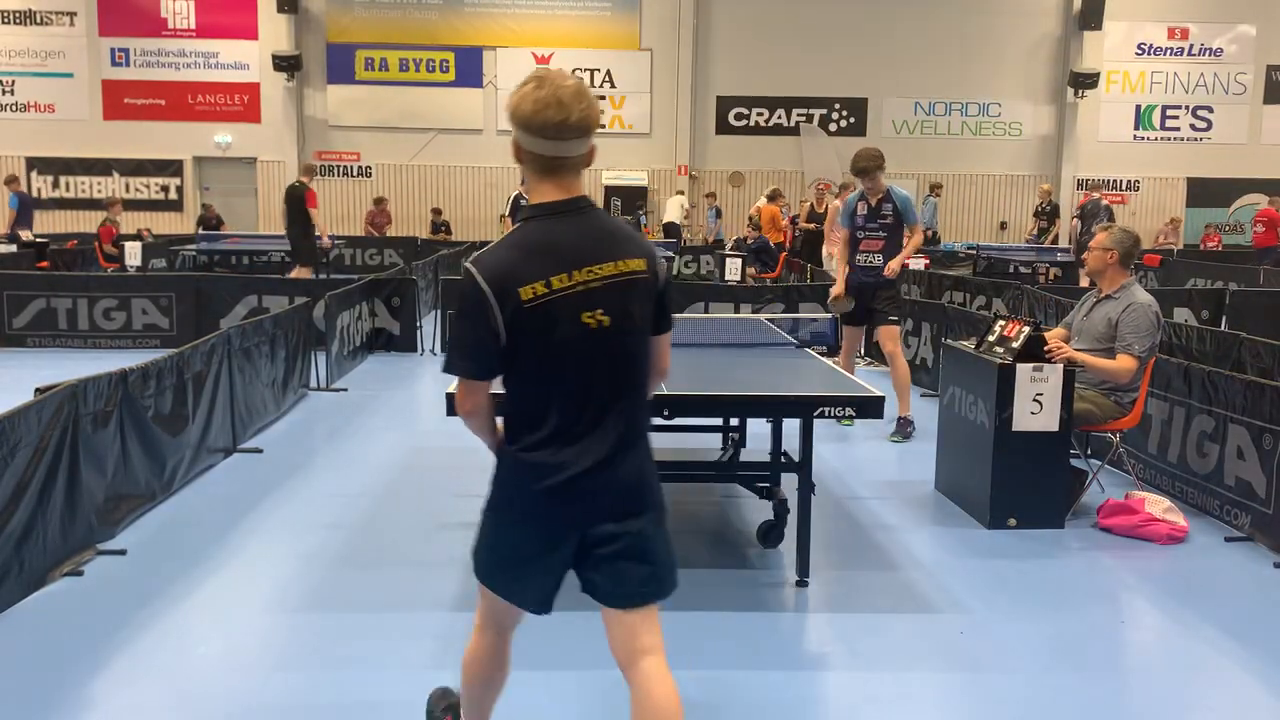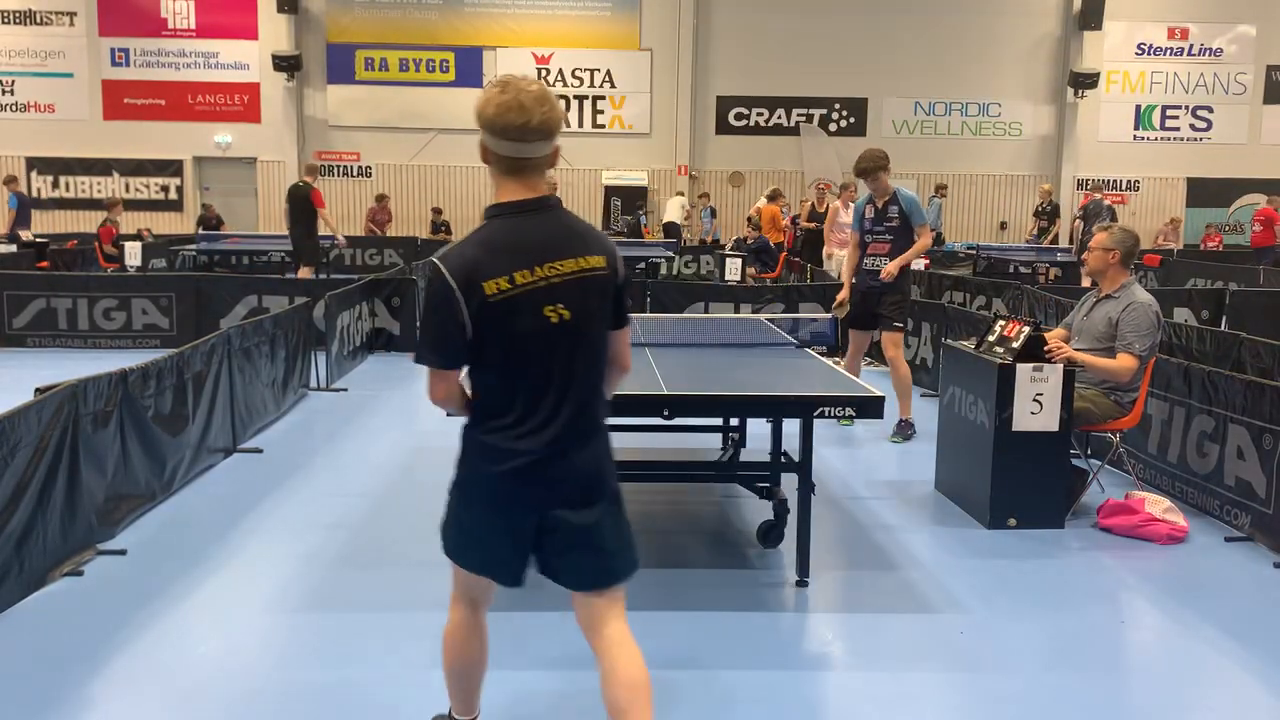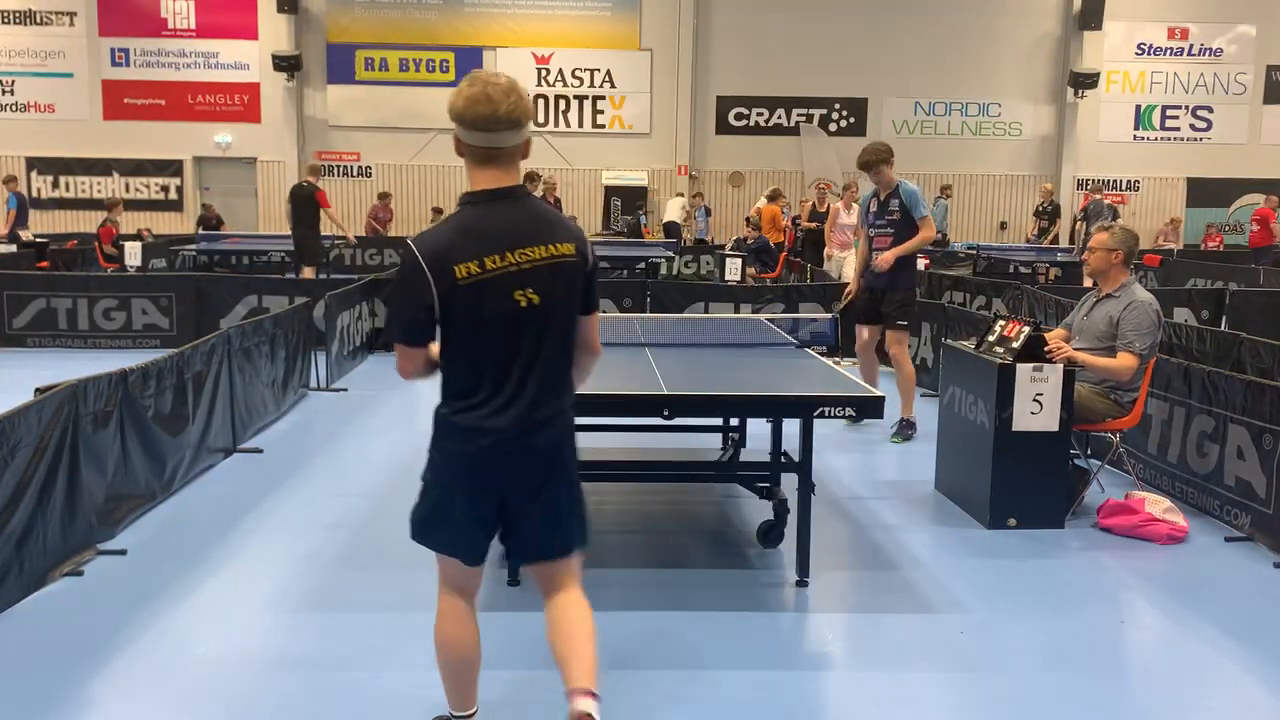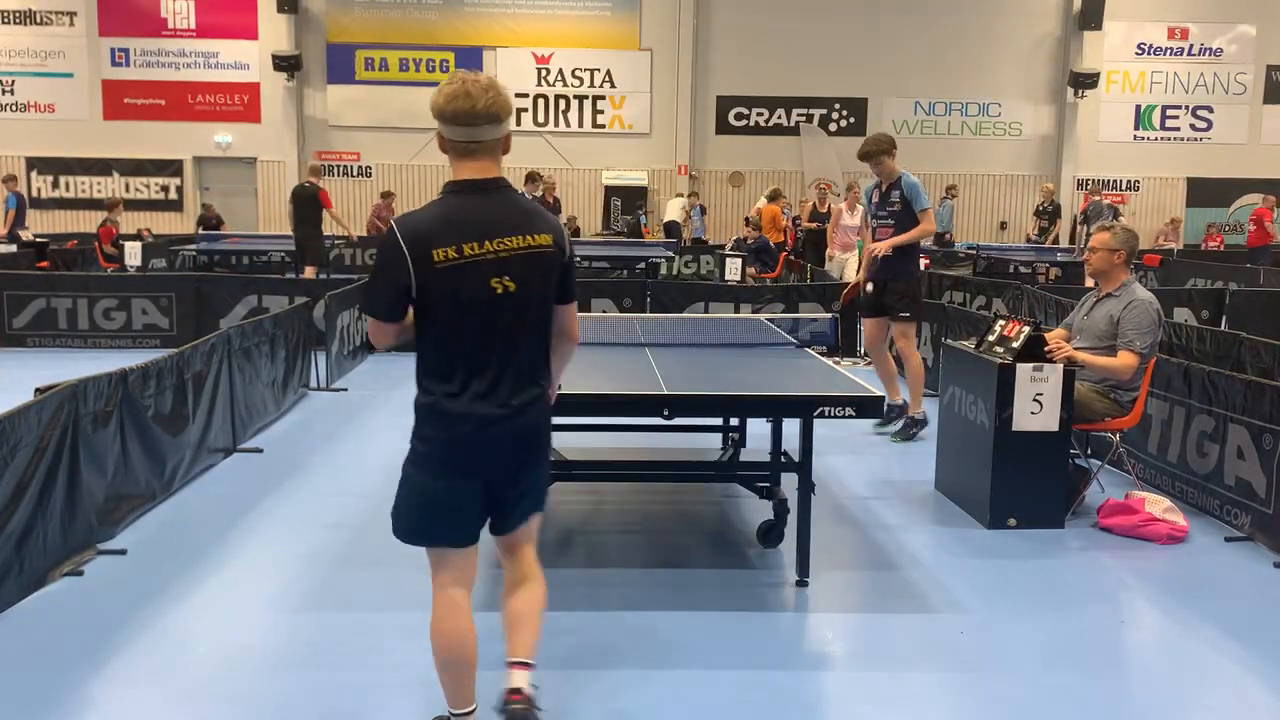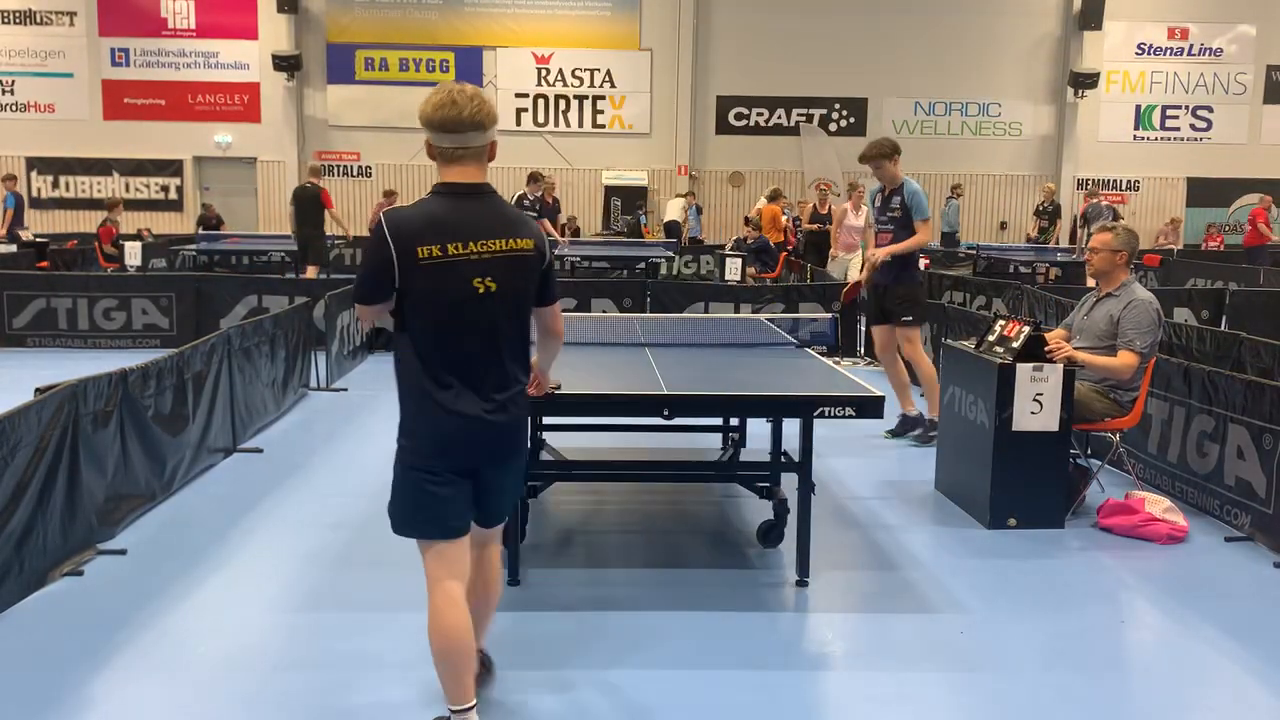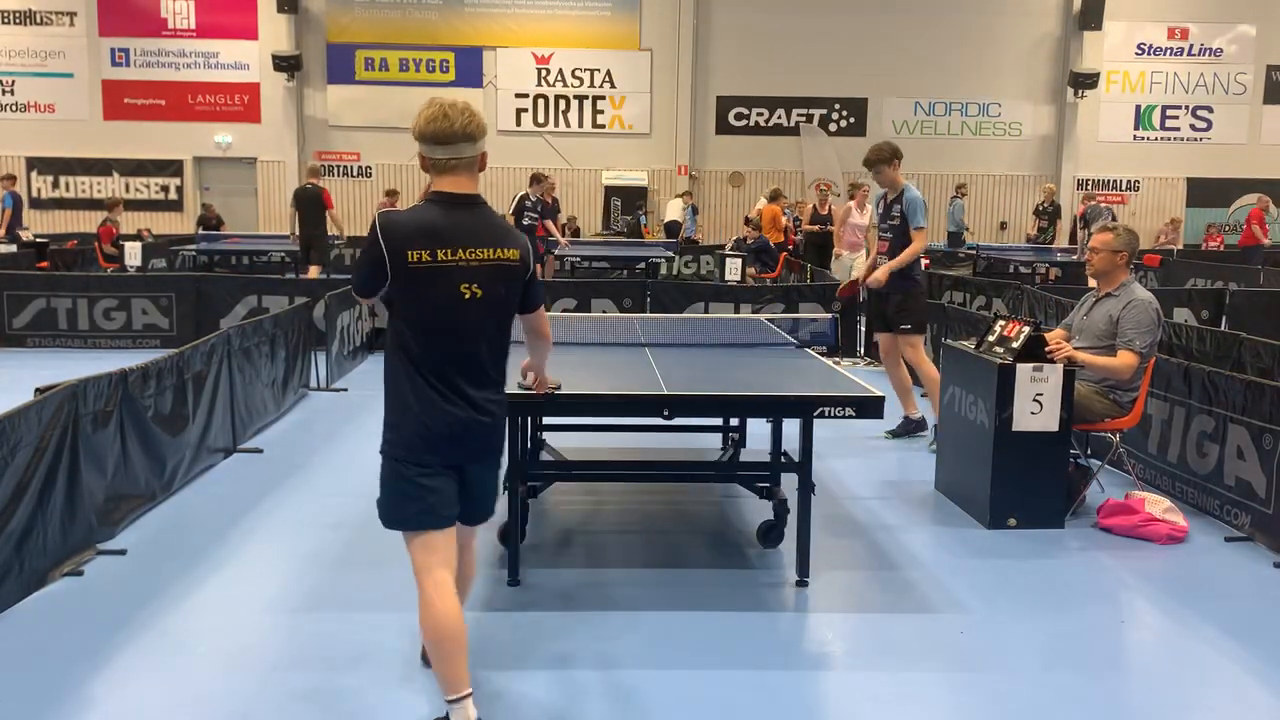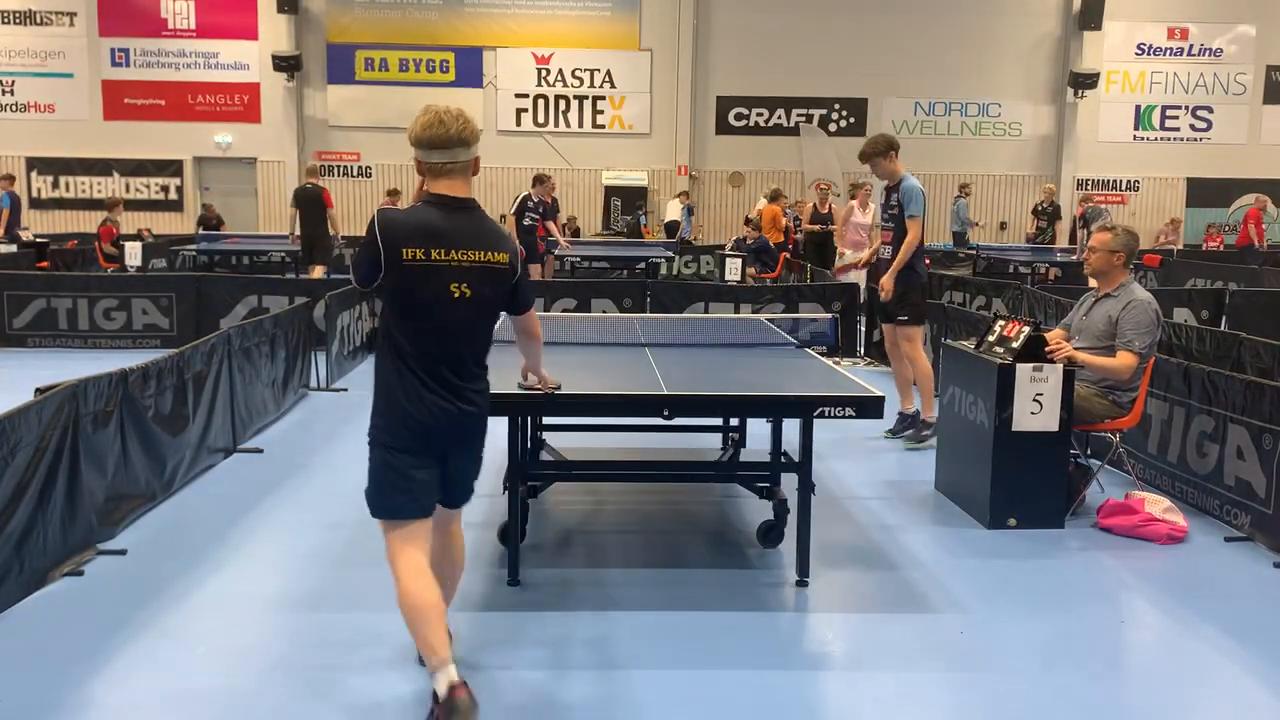
dt=0.1s
person 1, frame 1
left shoulder: (491, 271)
right shoulder: (638, 250)
left elbow: (471, 404)
right elbow: (658, 370)
left hip: (534, 485)
right hip: (626, 479)
left knee: (495, 620)
right knee: (643, 654)
person 1, frame 2
left shoulder: (457, 266)
right shoulder: (597, 247)
left elbow: (442, 393)
right elbow: (618, 362)
left hip: (496, 469)
right hip: (583, 465)
left knee: (470, 600)
right knee: (607, 621)
person 1, frame 3
left shoulder: (431, 251)
right shoulder: (569, 235)
left elbow: (410, 365)
right elbow: (589, 348)
left hip: (467, 449)
right hip: (548, 444)
left knee: (457, 593)
right knee: (562, 586)
person 1, frame 4
left shoulder: (412, 232)
right shoulder: (546, 226)
left elbow: (383, 332)
right elbow: (567, 334)
left hip: (449, 433)
right hip: (524, 428)
left knee: (453, 582)
right knee: (521, 553)
person 1, frame 5
left shoulder: (398, 227)
right shoulder: (529, 232)
left elbow: (369, 312)
right elbow: (553, 329)
right wrist: (538, 372)
left hip: (434, 428)
right hip: (505, 423)
left knee: (446, 574)
right knee: (487, 541)
right ankle: (474, 655)
person 1, frame 6
left shoulder: (394, 230)
right shoulder: (513, 241)
left elbow: (364, 292)
right elbow: (540, 330)
right wrist: (537, 369)
left hip: (418, 427)
right hip: (485, 422)
left knee: (433, 565)
right knee: (462, 537)
right ankle: (439, 644)
person 1, frame 7
left shoulder: (391, 226)
right shoulder: (502, 244)
left elbow: (363, 279)
right elbow: (529, 330)
right wrist: (535, 368)
left hip: (404, 419)
right hip: (468, 414)
left knee: (409, 552)
right knee: (446, 525)
right ankle: (438, 641)
person 2, frame 1
left shoulder: (901, 199)
right shoulder: (851, 203)
left elbow: (917, 236)
right elbow: (844, 243)
left wrist: (898, 260)
right wrist: (839, 280)
left hip: (886, 285)
right hip: (856, 283)
left knee: (892, 349)
right knee: (849, 348)
left ankle: (905, 418)
person 2, frame 2
left shoulder: (907, 200)
right shoulder: (861, 206)
left elbow: (926, 239)
left wrist: (898, 262)
right wrist: (846, 286)
left hip: (894, 289)
right hip: (863, 287)
left knee: (893, 354)
right knee: (855, 351)
left ankle: (906, 419)
person 2, frame 3
left shoulder: (909, 193)
right shoulder: (867, 199)
left elbow: (929, 233)
left wrist: (894, 253)
right wrist: (856, 279)
left hip: (900, 284)
right hip: (872, 283)
left knee: (896, 352)
right knee: (863, 346)
left ankle: (907, 417)
person 2, frame 4
left shoulder: (910, 185)
right shoulder: (871, 191)
left elbow: (929, 226)
left wrist: (891, 243)
right wrist: (863, 269)
left hip: (903, 276)
right hip: (877, 276)
left knee: (905, 345)
right knee: (873, 343)
left ankle: (916, 414)
right ankle: (895, 402)
person 2, frame 5
left shoulder: (912, 191)
right shoulder: (876, 195)
left elbow: (924, 236)
left wrist: (887, 252)
right wrist: (866, 270)
left hip: (905, 281)
right hip: (881, 283)
left knee: (912, 350)
right knee: (884, 352)
left ankle: (937, 418)
right ankle: (910, 414)
person 2, frame 6
left shoulder: (912, 199)
right shoulder: (880, 200)
left elbow: (918, 245)
left wrist: (887, 269)
right wrist: (868, 269)
left hip: (907, 289)
right hip: (882, 290)
left knee: (914, 355)
right knee: (889, 356)
right ankle: (912, 417)
person 2, frame 7
left shoulder: (910, 187)
right shoulder: (888, 189)
left elbow: (913, 236)
left wrist: (890, 275)
right wrist: (871, 254)
left hip: (908, 279)
right hip: (893, 279)
left knee: (911, 348)
right knee: (893, 349)
left ankle: (930, 418)
right ankle: (908, 412)
person 3, frame 1
left shoulder: (1139, 306)
right shoulder: (1091, 298)
left elbow: (1124, 372)
right elbow: (1059, 335)
left wrist: (1079, 358)
left hip: (1107, 398)
person 3, frame 2
left shoulder: (1139, 306)
right shoulder: (1091, 298)
left elbow: (1124, 371)
right elbow: (1059, 335)
left wrist: (1079, 357)
left hip: (1107, 398)
right hip: (1071, 385)
person 3, frame 3
left shoulder: (1139, 305)
right shoulder: (1091, 298)
left elbow: (1124, 369)
right elbow: (1059, 336)
left wrist: (1079, 357)
right wrist: (1025, 340)
left hip: (1108, 398)
right hip: (1070, 384)
left knee: (1036, 402)
person 3, frame 4
left shoulder: (1140, 304)
right shoulder: (1091, 298)
left elbow: (1125, 368)
right elbow: (1059, 335)
left wrist: (1079, 357)
left hip: (1107, 397)
right hip: (1071, 383)
person 3, frame 5
left shoulder: (1139, 304)
right shoulder: (1091, 298)
left elbow: (1125, 368)
right elbow: (1059, 336)
left wrist: (1079, 357)
left hip: (1108, 396)
person 3, frame 6
left shoulder: (1138, 304)
right shoulder: (1090, 298)
left elbow: (1125, 368)
right elbow: (1058, 336)
left wrist: (1079, 357)
left hip: (1107, 396)
right hip: (1071, 383)
person 3, frame 7
left shoulder: (1138, 304)
right shoulder: (1090, 297)
left elbow: (1124, 368)
right elbow: (1057, 336)
left wrist: (1079, 358)
left hip: (1106, 397)
